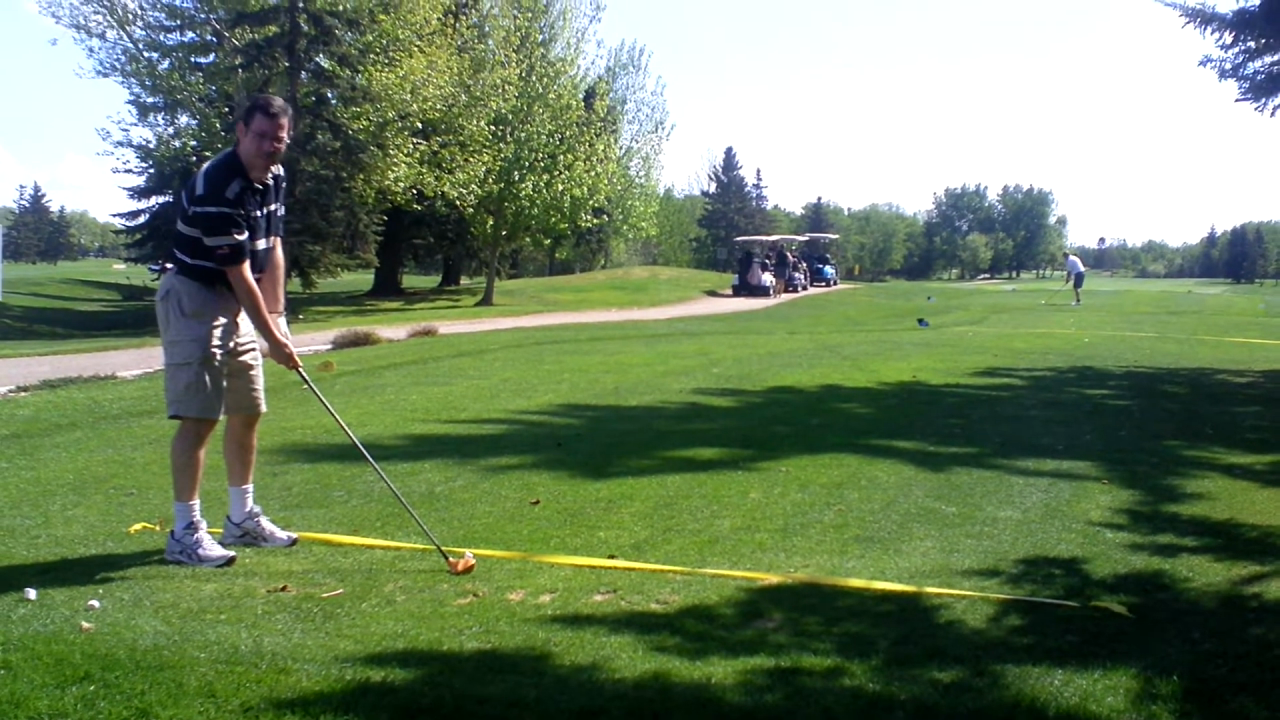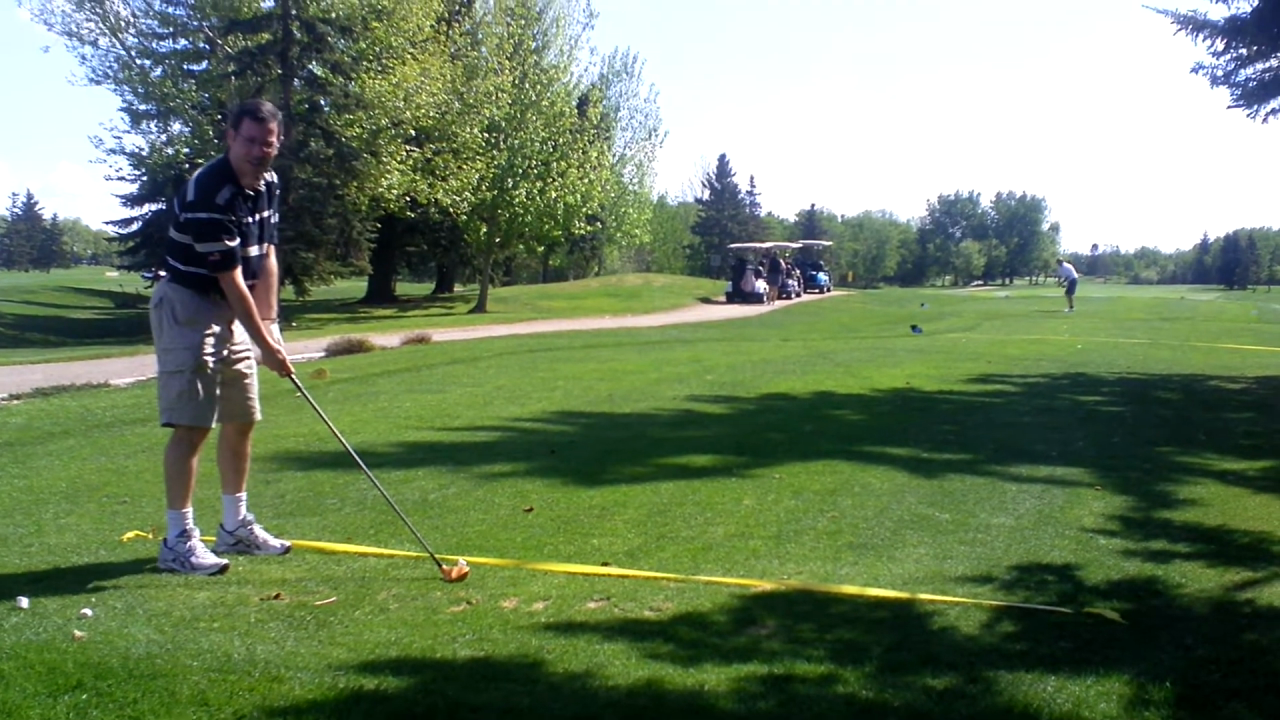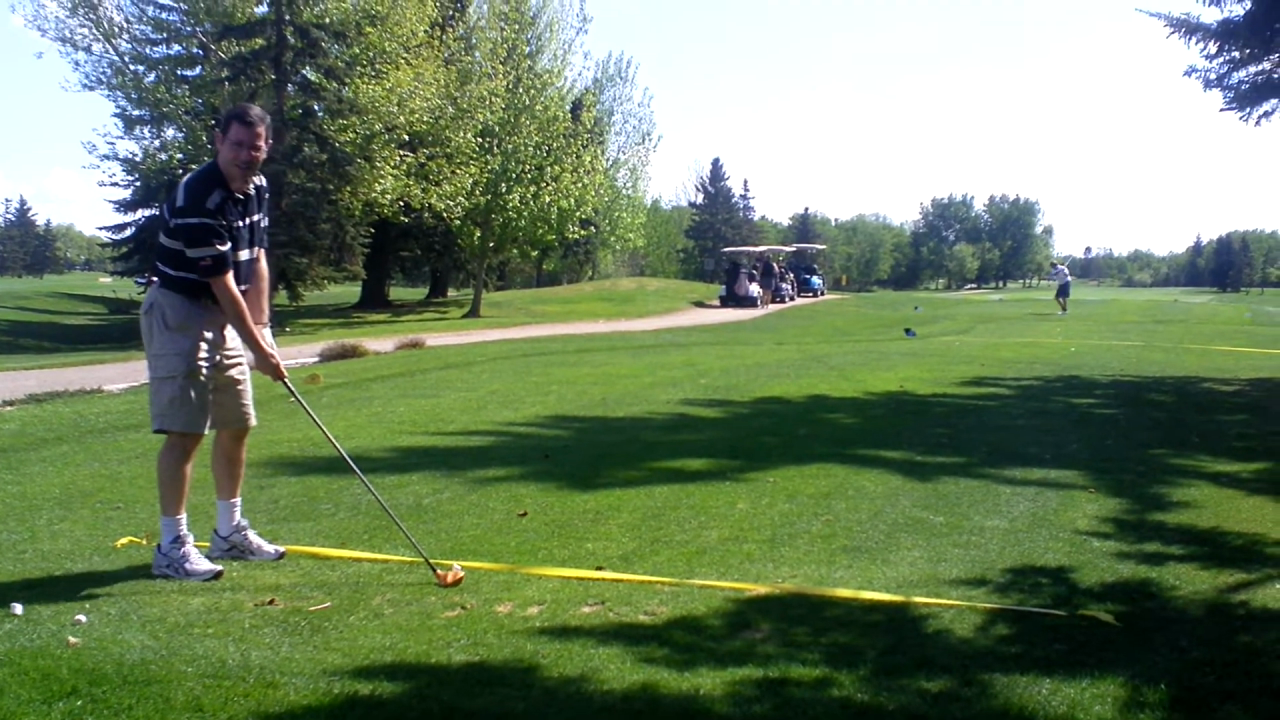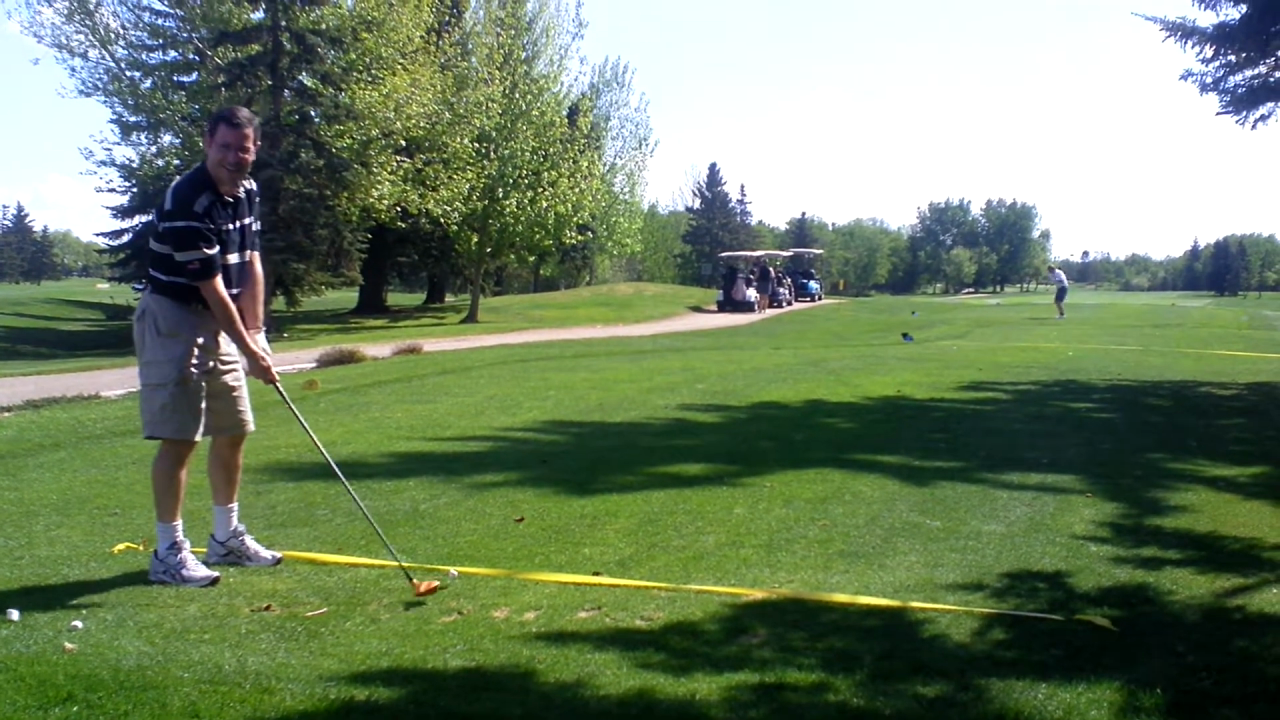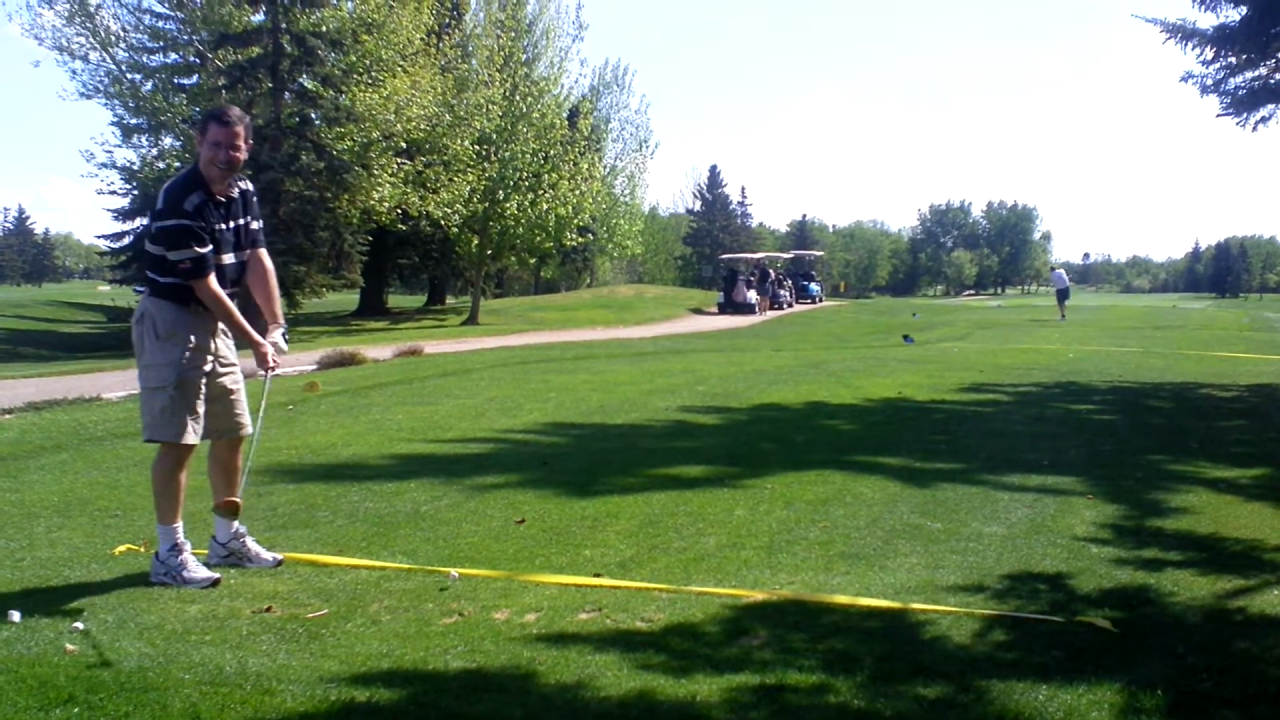
dt=0.2s
person 1, frame 1
left shoulder: (273, 177)
right shoulder: (217, 187)
left elbow: (272, 251)
right elbow: (240, 273)
left wrist: (278, 318)
right wrist: (272, 337)
left hip: (234, 302)
right hip: (194, 300)
left knee: (246, 412)
right knee: (199, 416)
left ankle: (242, 518)
right ankle: (186, 531)
person 1, frame 2
left shoulder: (267, 184)
right shoulder: (208, 194)
left elbow: (266, 259)
right elbow: (232, 280)
left wrist: (270, 325)
right wrist: (265, 344)
left hip: (229, 311)
right hip: (188, 308)
left knee: (241, 421)
right knee: (192, 424)
left ankle: (235, 526)
right ankle: (178, 539)
person 1, frame 3
left shoulder: (256, 188)
right shoulder: (197, 198)
left elbow: (256, 262)
right elbow: (224, 285)
left wrist: (262, 329)
right wrist: (258, 348)
left hip: (221, 315)
right hip: (179, 313)
left knee: (235, 426)
right knee: (185, 430)
left ankle: (230, 531)
right ankle: (172, 546)
person 1, frame 4
left shoulder: (246, 191)
right shoulder: (187, 202)
left elbow: (250, 264)
right elbow: (212, 288)
left wrist: (257, 333)
right wrist: (250, 350)
left hip: (215, 321)
right hip: (172, 319)
left knee: (232, 431)
right knee: (179, 436)
left ankle: (227, 537)
right ankle: (168, 552)
person 1, frame 5
left shoulder: (242, 192)
right shoulder: (179, 202)
left elbow: (257, 259)
right elbow: (206, 286)
left wrist: (275, 326)
right wrist: (253, 339)
left hip: (215, 322)
right hip: (170, 321)
left knee: (231, 434)
right knee: (176, 439)
left ankle: (228, 539)
right ankle: (170, 553)
